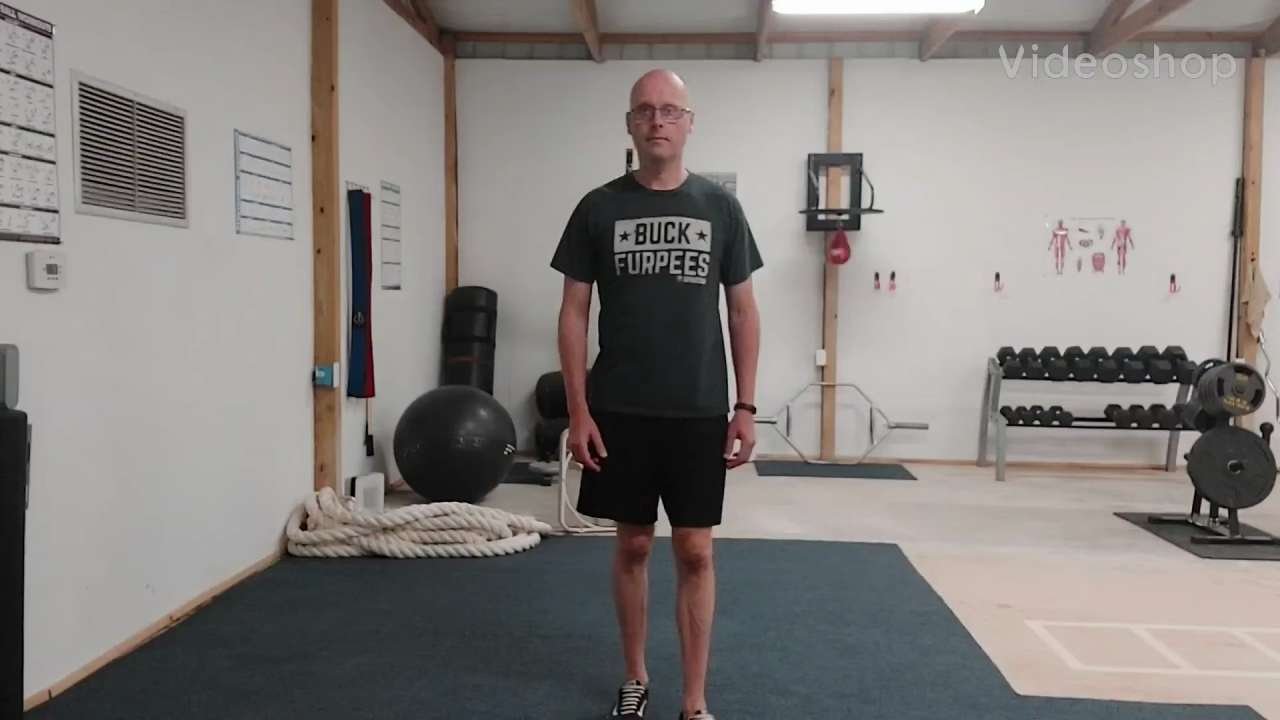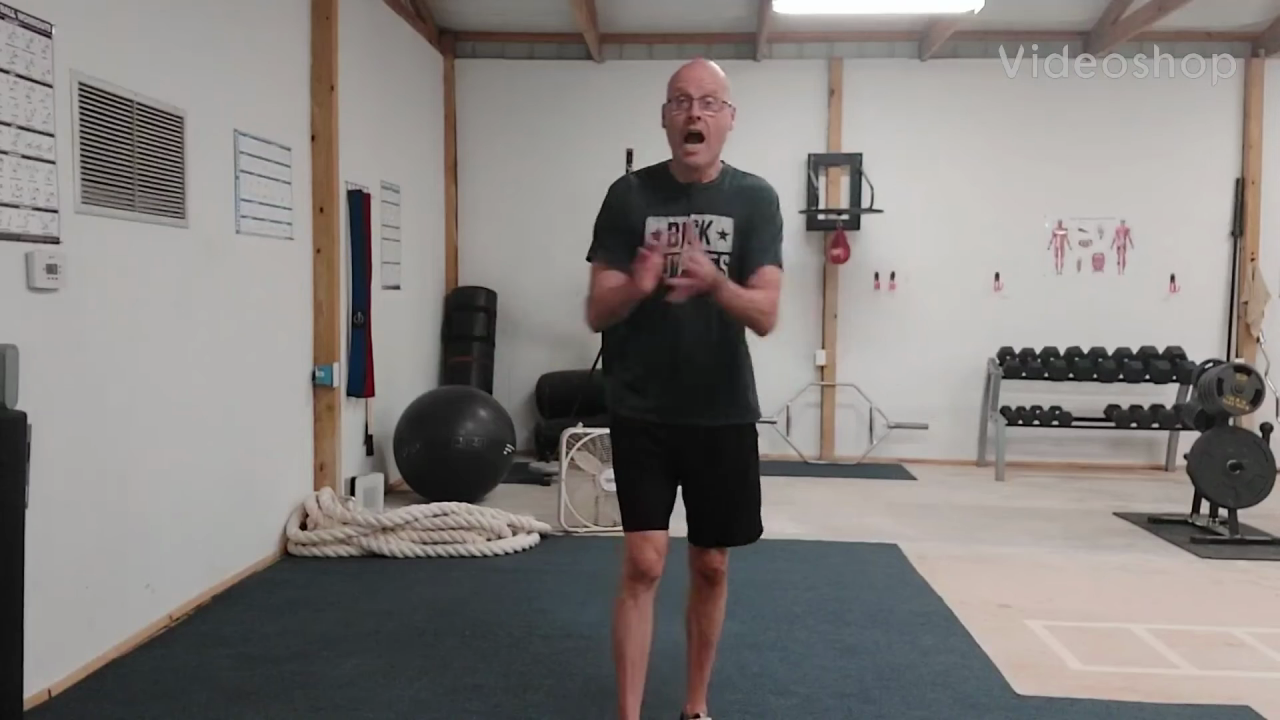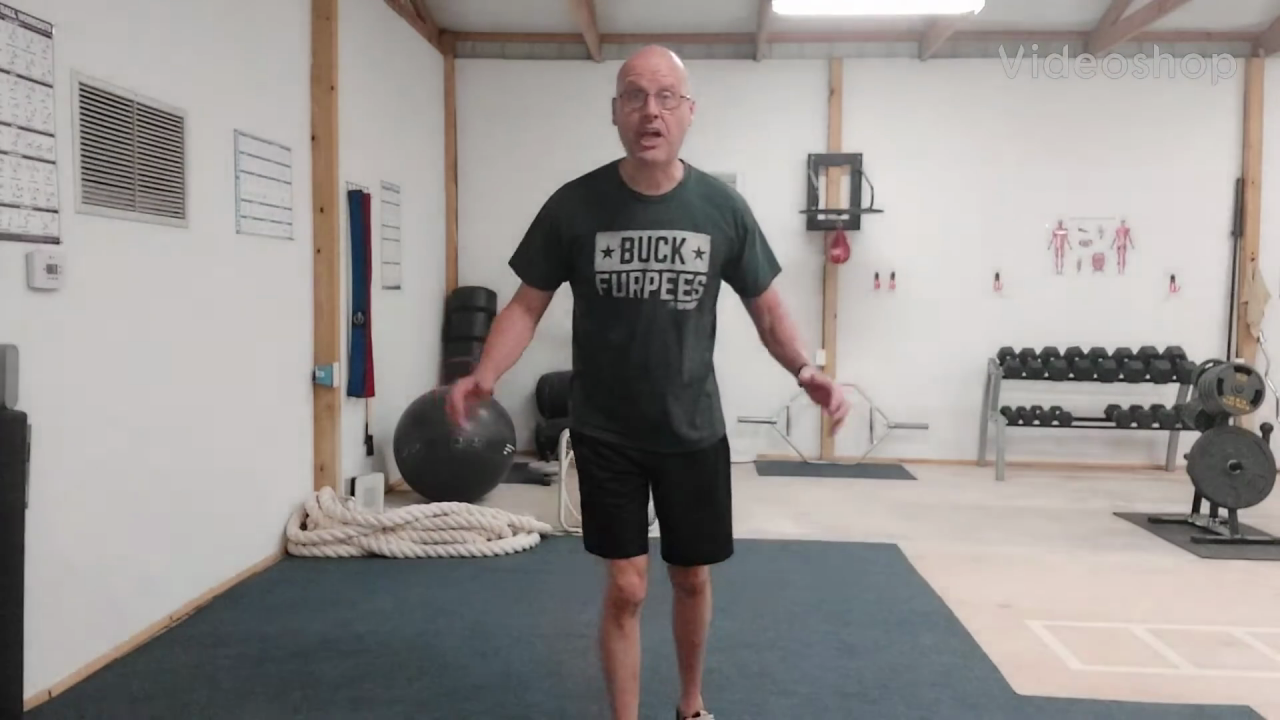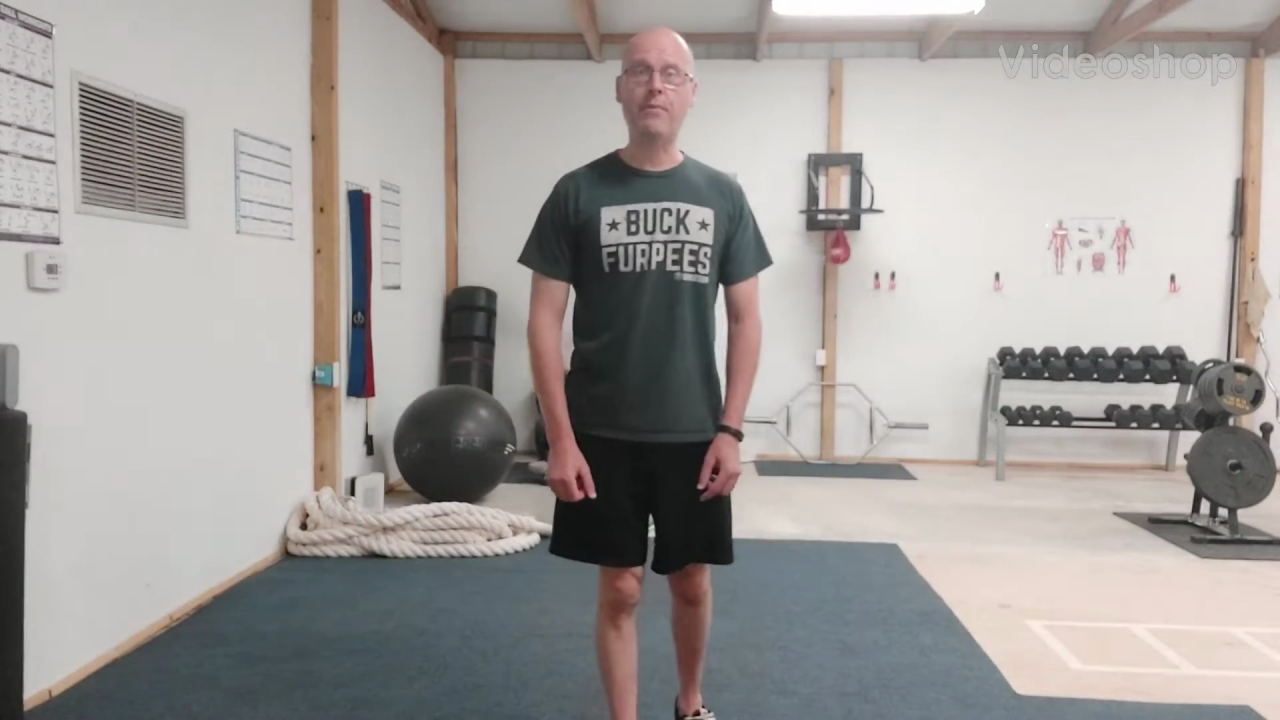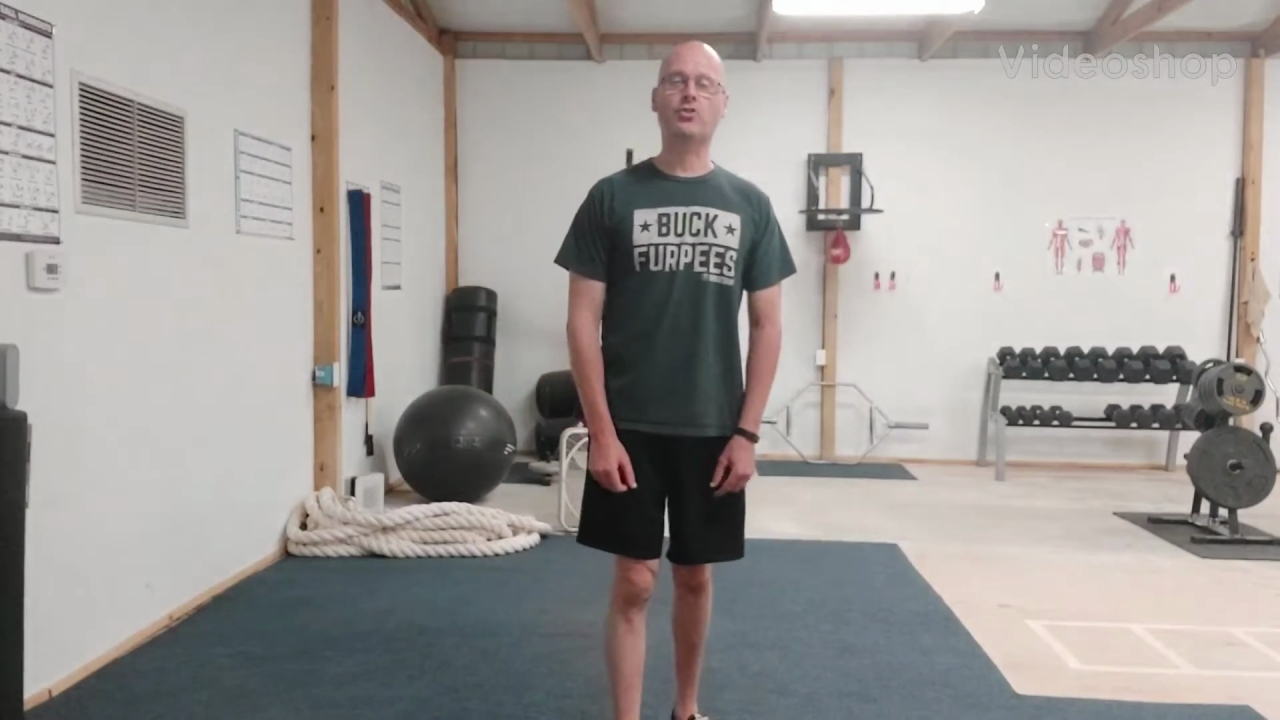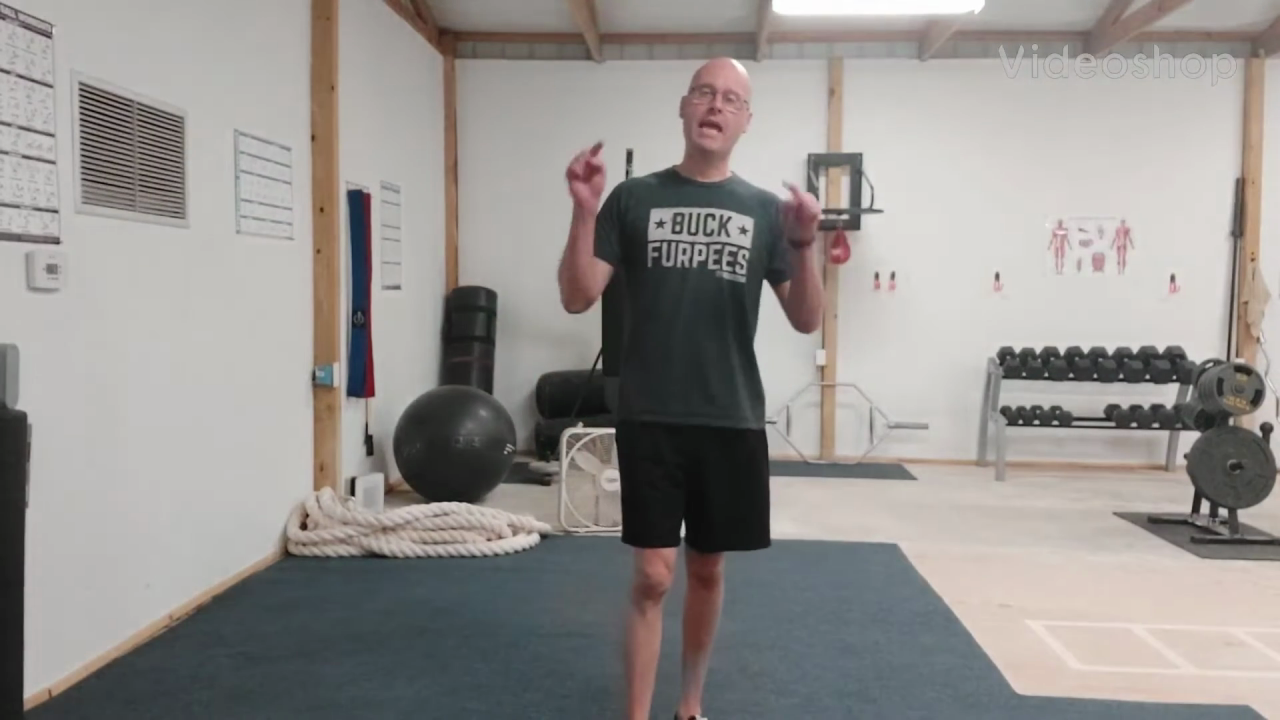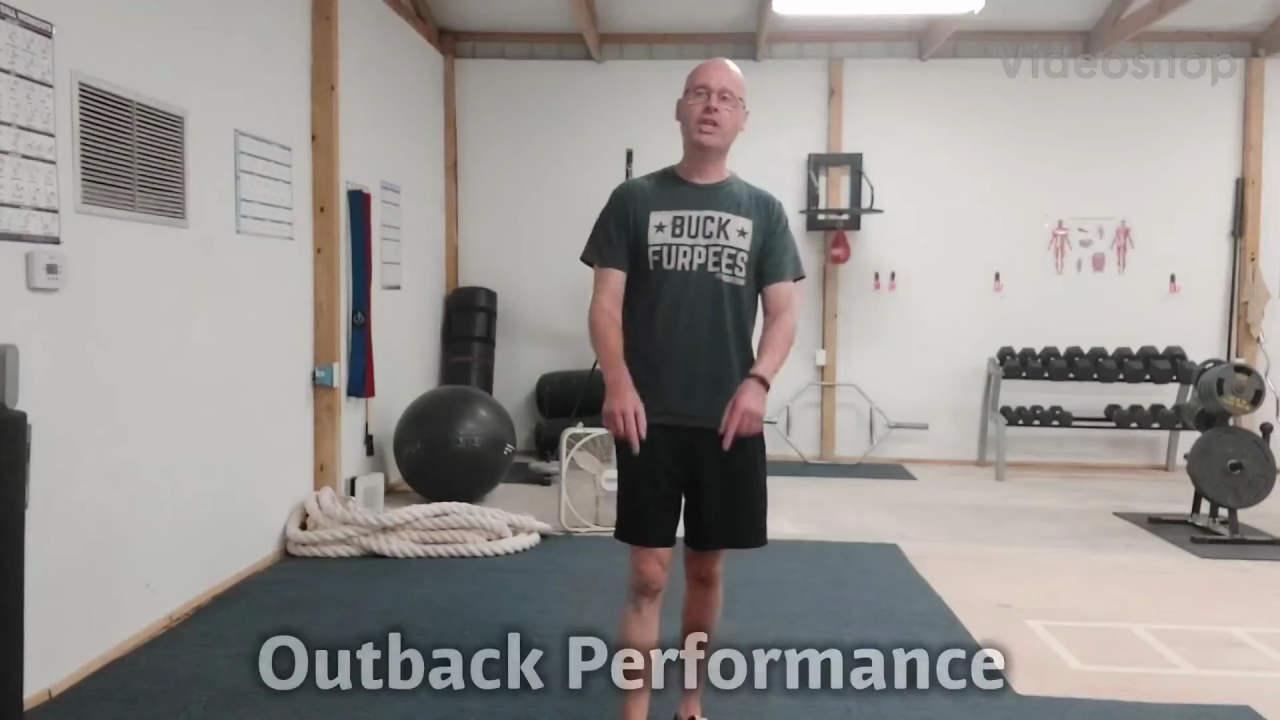
dt=0.7s
person 1, frame 1
left shoulder: (720, 206)
right shoulder: (598, 208)
left elbow: (743, 310)
right elbow: (574, 312)
left wrist: (745, 405)
right wrist: (578, 409)
left hip: (698, 411)
right hip: (620, 411)
left knee: (695, 553)
right knee: (632, 546)
person 1, frame 2
left shoulder: (755, 198)
right shoulder: (630, 195)
left elbow: (764, 310)
right elbow: (599, 312)
left wrist: (712, 281)
right wrist: (637, 283)
left hip: (723, 416)
right hip: (641, 414)
left knee: (710, 567)
right knee: (643, 563)
person 1, frame 3
left shoulder: (722, 207)
right shoulder: (574, 207)
left elbow: (766, 310)
right elbow: (526, 307)
left wrist: (805, 370)
right wrist: (484, 375)
left hip: (693, 432)
right hip: (606, 435)
left knee: (691, 577)
right knee: (626, 587)
person 1, frame 4
left shoulder: (722, 195)
right shoulder: (578, 192)
left elbow: (744, 320)
right elbow: (544, 321)
left wrist: (730, 430)
right wrist: (561, 438)
left hip: (693, 433)
right hip: (604, 435)
left knee: (691, 583)
right knee: (619, 589)
person 1, frame 5
left shoulder: (749, 204)
right shoulder: (612, 197)
left elbow: (766, 324)
right elbow: (583, 320)
left wrist: (747, 431)
right wrist: (601, 430)
left hip: (712, 429)
right hip: (630, 428)
left knee: (695, 576)
right knee: (634, 582)
person 1, frame 6
left shoulder: (765, 209)
right shoulder: (634, 197)
left elbow: (806, 319)
right elbow: (578, 297)
left wrist: (804, 245)
right wrist: (585, 212)
left hip: (732, 419)
right hip: (649, 418)
left knee: (708, 569)
right knee: (653, 575)
person 1, frame 7
left shoulder: (763, 210)
right shoulder: (633, 199)
left elbow: (782, 314)
right elbow: (606, 303)
left wrist: (758, 382)
right wrist: (619, 385)
left hip: (727, 423)
right hip: (650, 420)
left knee: (706, 569)
right knee: (647, 574)
